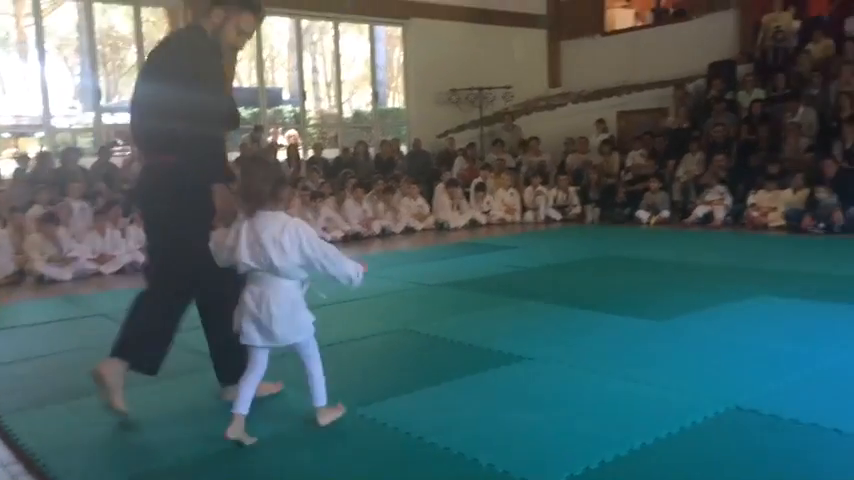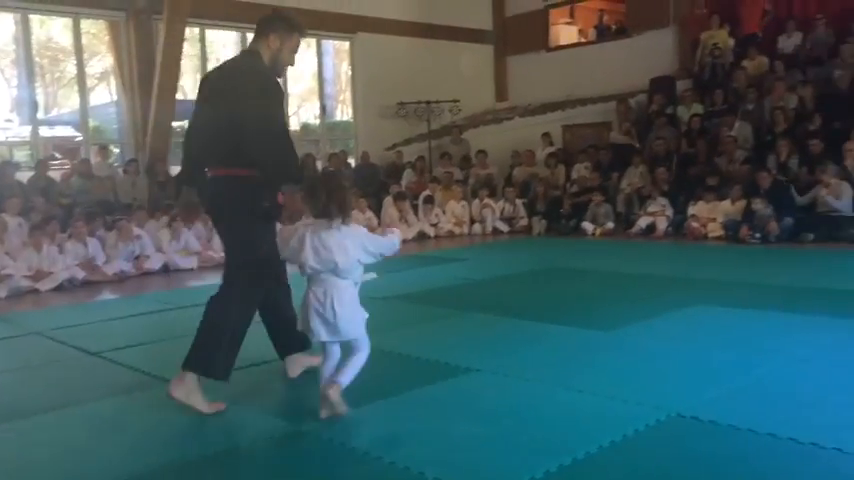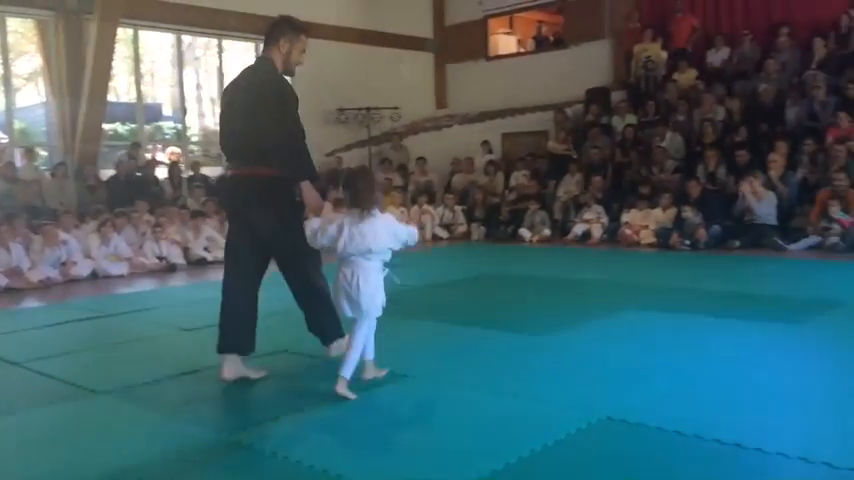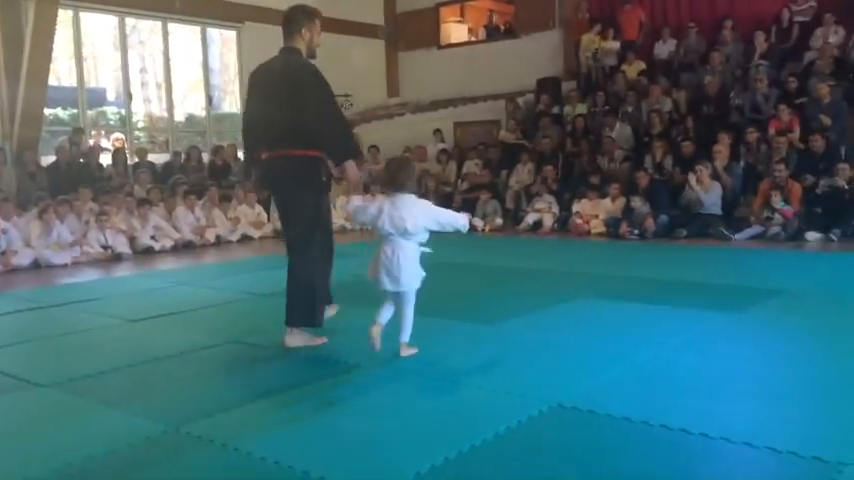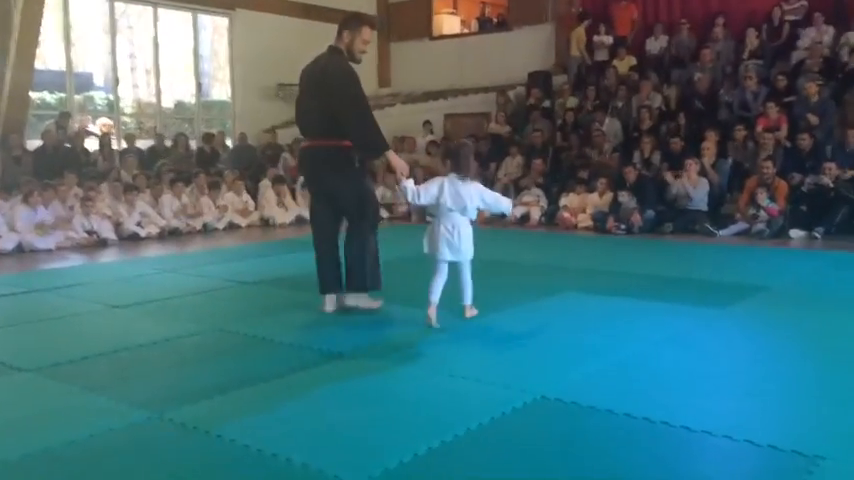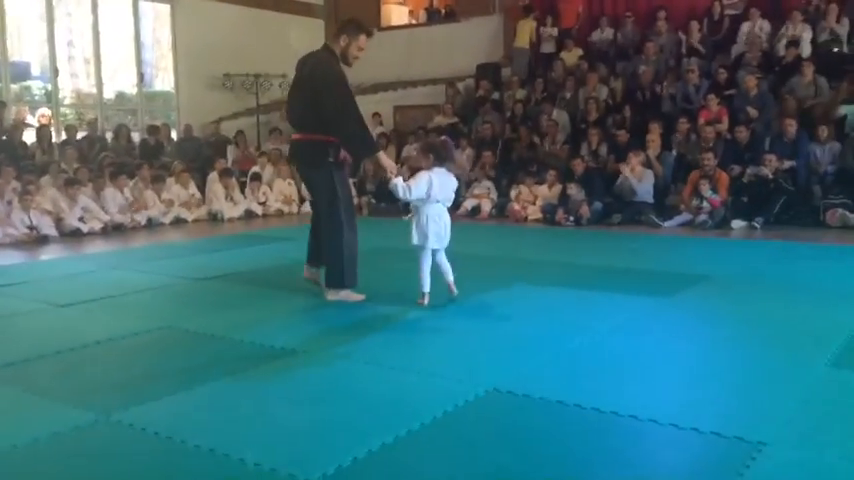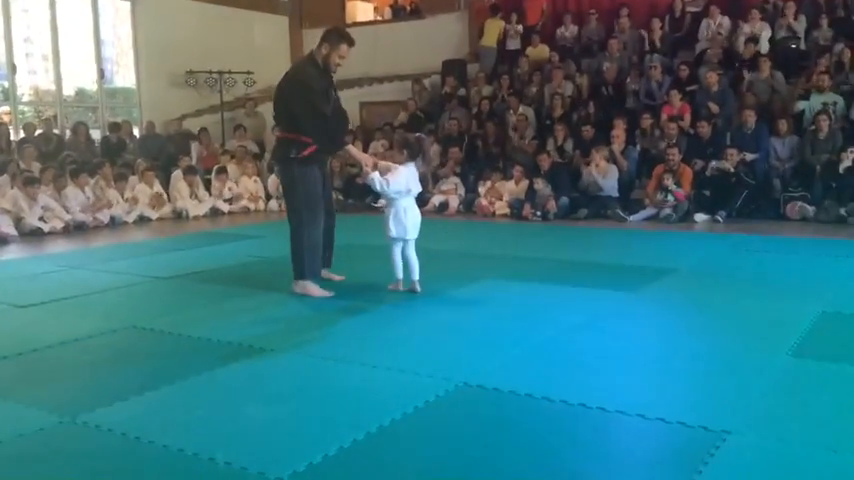
dt=0.4s
person 1, frame 1
left shoulder: (175, 51)
right shoulder: (197, 56)
right elbow: (203, 130)
right wrist: (220, 184)
left hip: (160, 182)
right hip: (186, 185)
left knee: (170, 281)
right knee: (222, 279)
left ankle: (119, 364)
right ankle: (237, 379)
person 1, frame 2
left shoulder: (218, 77)
right shoulder: (260, 80)
left elbow: (198, 136)
right elbow: (271, 141)
left wrist: (197, 181)
right wrist: (289, 188)
left hip: (220, 187)
right hip: (248, 191)
left knee: (267, 274)
right knee: (245, 283)
left ankle: (295, 353)
right ankle: (191, 378)
person 1, frame 3
left shoulder: (237, 85)
right shoulder: (274, 86)
right elbow: (287, 141)
right wrist: (306, 184)
left hip: (239, 187)
right hip: (272, 189)
left knee: (241, 273)
right knee: (303, 265)
left ankle: (231, 357)
right ankle: (333, 338)
person 1, frame 4
left shoulder: (261, 73)
right shoulder: (305, 71)
left elbow: (252, 123)
right elbow: (328, 119)
left wrist: (257, 159)
right wrist: (348, 161)
left hip: (275, 167)
right hip: (304, 168)
left knee: (303, 241)
right knee: (311, 245)
left ankle: (316, 306)
right ankle: (298, 327)
person 1, frame 5
left shoulder: (314, 68)
right shoulder: (340, 70)
right elbow: (358, 116)
right wrist: (388, 153)
left hip: (314, 156)
right hip: (339, 158)
left knee: (325, 227)
right knee: (363, 222)
left ankle: (330, 294)
right ankle: (356, 290)
person 1, frame 6
left shoulder: (312, 61)
right shoulder: (328, 70)
right elbow: (348, 118)
right wrist: (379, 155)
left hip: (309, 147)
right hip: (322, 151)
left knee: (324, 213)
right knee: (340, 218)
left ankle: (314, 265)
right ankle: (337, 286)
person 1, frame 7
left shoulder: (322, 73)
right shoulder: (302, 77)
left elbow: (333, 113)
right elbow: (319, 122)
left wrist: (346, 147)
right wrist: (352, 152)
left hip: (314, 151)
right hip: (295, 153)
left knee: (325, 212)
right knee: (308, 216)
left ankle: (318, 267)
right ankle: (303, 279)
person 2, frame 1
left shoulder: (240, 227)
right shoulder: (294, 228)
left elbow: (219, 253)
right elbow: (328, 257)
left wrist: (219, 228)
right wrist: (355, 271)
left hip: (254, 299)
right hip: (285, 301)
left knee: (256, 365)
right knee: (311, 357)
left ankle: (237, 423)
right ankle: (322, 411)
person 2, frame 2
left shoulder: (302, 232)
right shoulder: (354, 234)
left elbow: (286, 252)
right elbow: (386, 246)
right wrist: (394, 234)
left hip: (316, 298)
right hip: (343, 300)
left knee: (331, 353)
right knee: (361, 351)
left ankle: (325, 404)
right ankle: (335, 388)
person 2, frame 3
left shoulder: (341, 221)
right shoulder: (386, 222)
left elbow: (315, 238)
right elbow: (409, 235)
left wrist: (313, 219)
right wrist: (413, 229)
left hip: (346, 279)
right hip: (368, 282)
left knee: (365, 328)
right knee: (360, 333)
left ankle: (370, 367)
right ankle: (342, 382)
person 2, frame 4
left shoulder: (381, 203)
right shoulder: (423, 207)
left elbow: (357, 213)
right elbow: (451, 220)
left wrist: (357, 197)
right wrist: (464, 218)
left hip: (386, 256)
right hip: (407, 258)
left knee: (391, 300)
right knee: (407, 304)
left ankle: (377, 326)
right ankle: (404, 345)
person 2, frame 5
left shoulder: (439, 184)
right shoulder: (475, 187)
left elbow: (415, 196)
right elbow: (498, 203)
left wrist: (406, 182)
right wrist: (508, 204)
left hip: (441, 231)
right hip: (462, 232)
left knee: (440, 273)
right knee: (465, 272)
left ankle: (432, 307)
right ankle: (468, 307)
person 2, frame 6
left shoulder: (423, 177)
right shoulder: (448, 176)
left elbow: (405, 192)
left wrist: (394, 180)
left hip: (425, 220)
right hip: (442, 219)
left knee: (425, 260)
right knee: (440, 256)
left ankle: (425, 295)
right ankle: (451, 284)
person 2, frame 7
left shoulder: (400, 172)
right shoulder: (412, 169)
left elbow: (384, 185)
right elbow: (391, 169)
left wrist: (370, 173)
right wrist: (377, 164)
left hip: (399, 213)
right hip: (411, 212)
left knee: (396, 250)
right knee: (410, 250)
left ankle: (399, 282)
right ankle: (415, 283)
